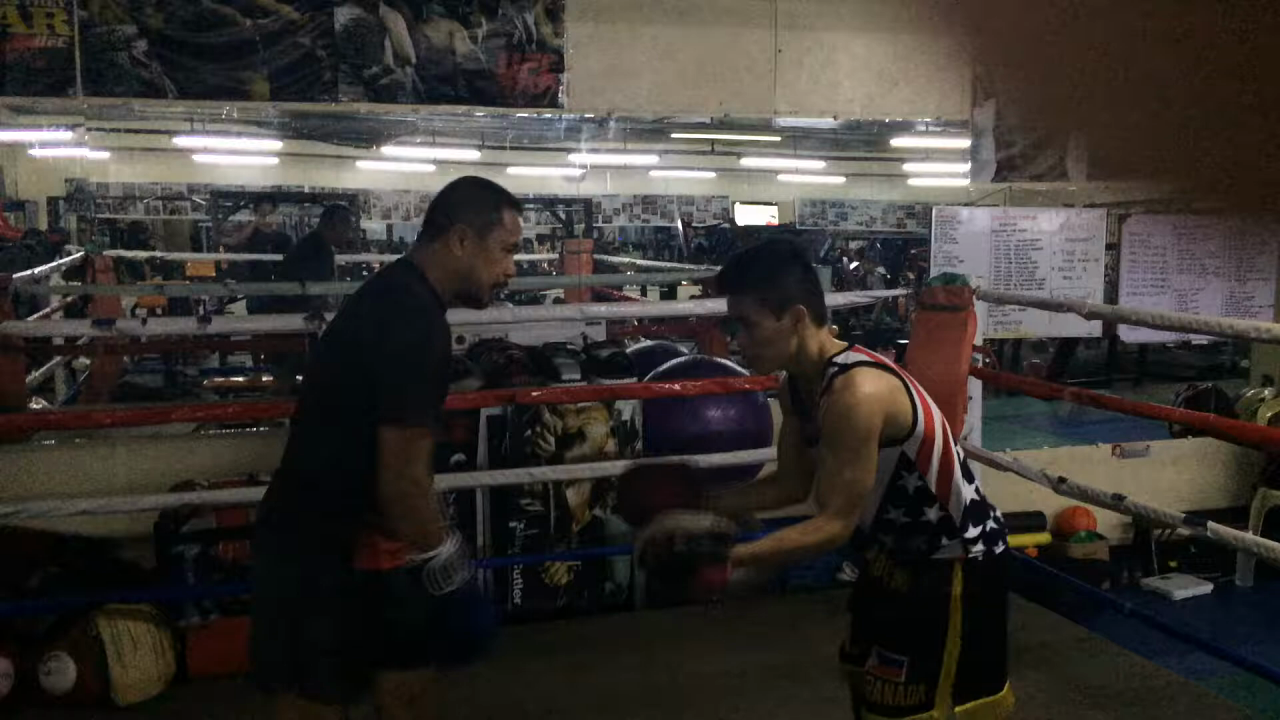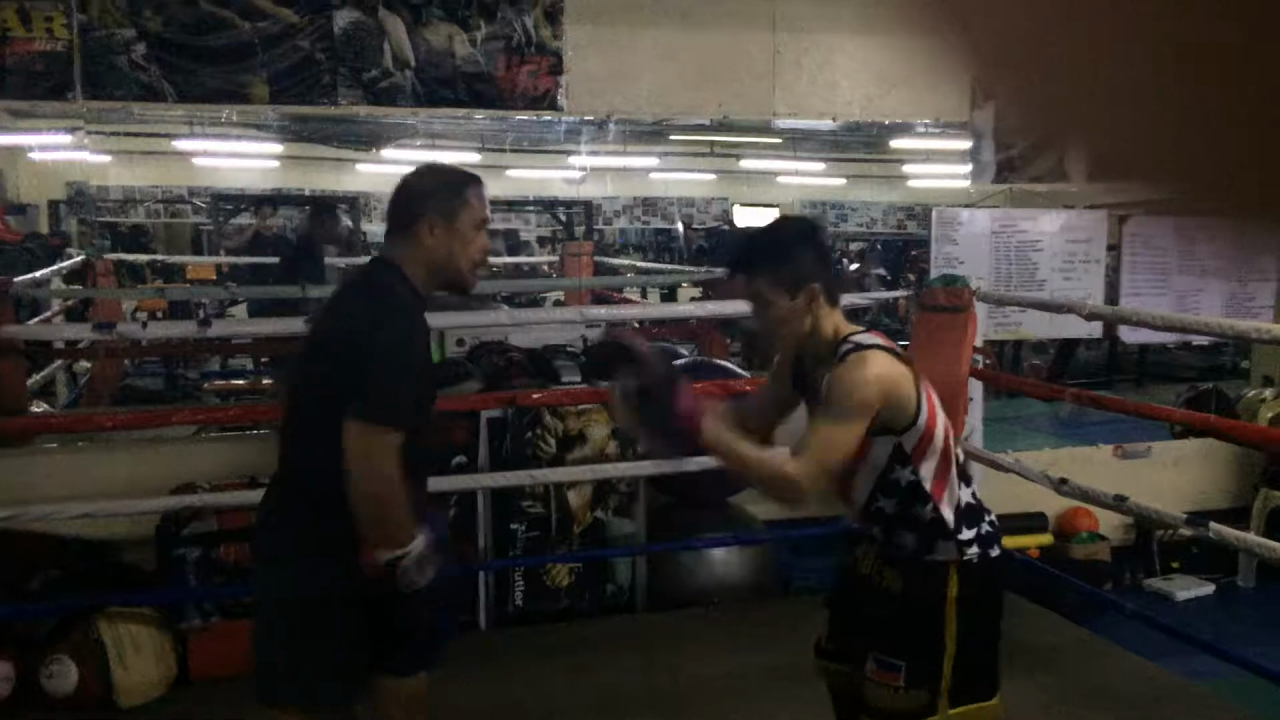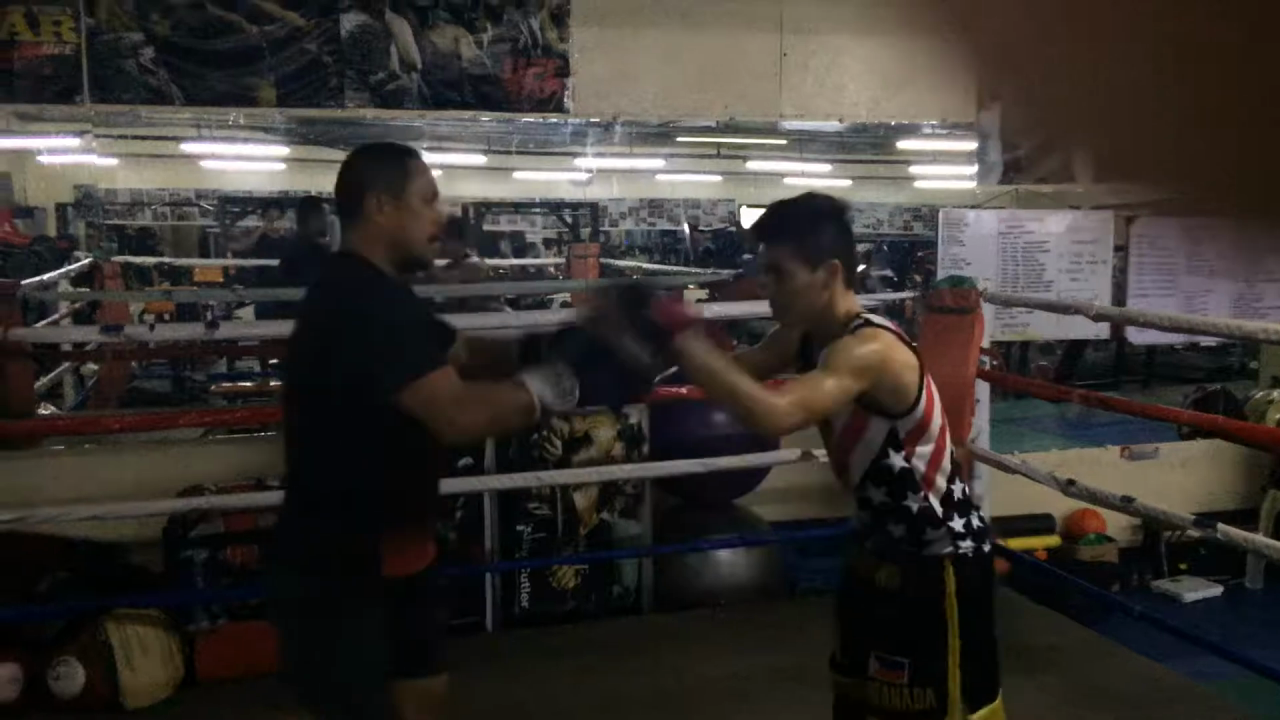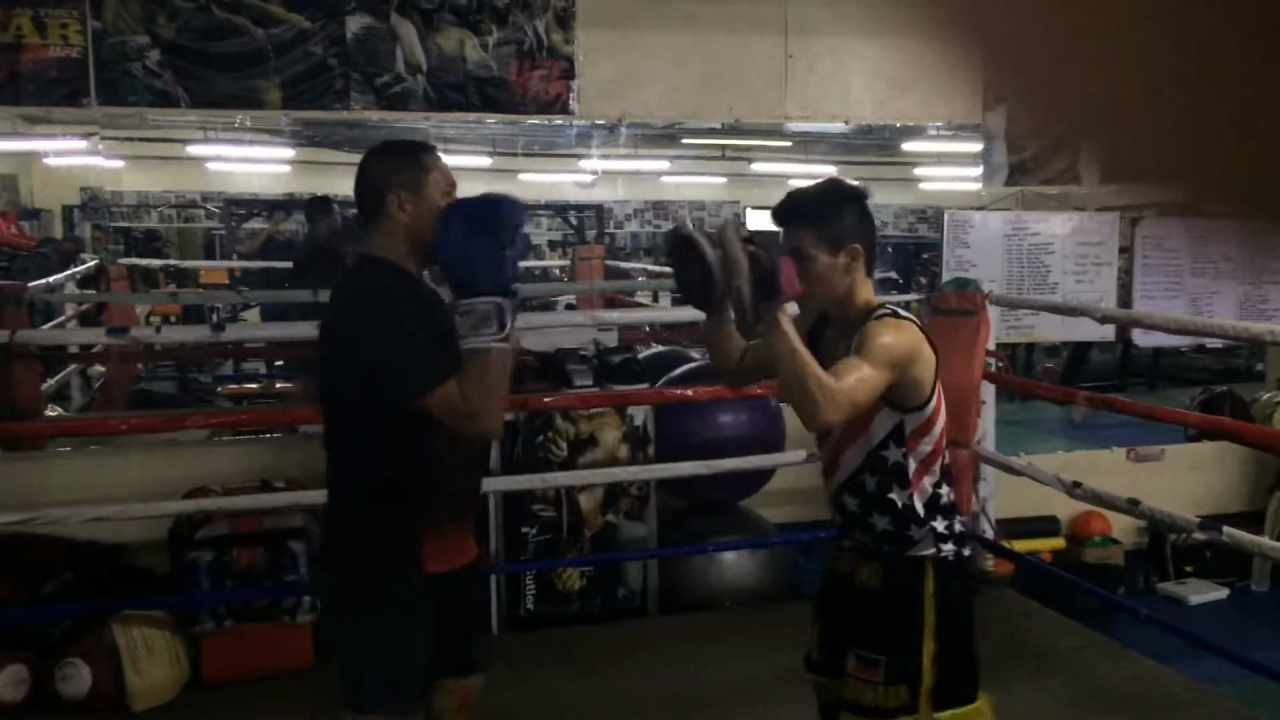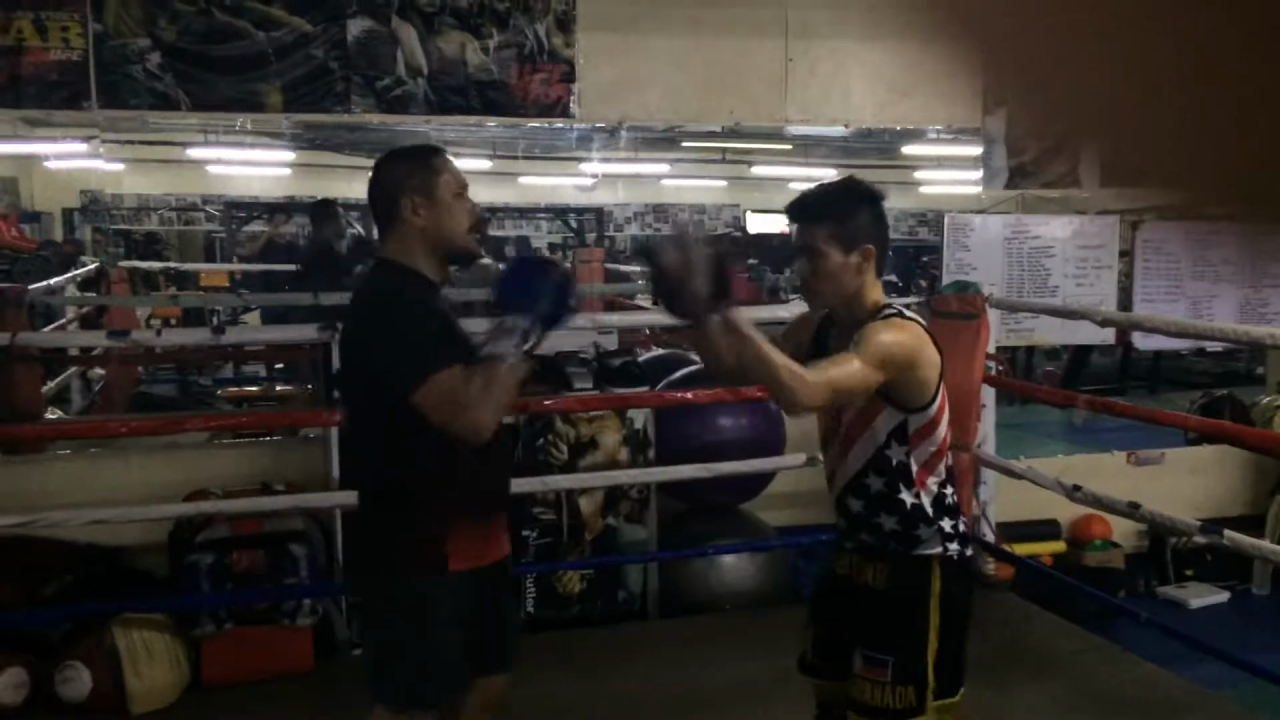
dt=0.2s
person 1, frame 1
left shoulder: (396, 297)
right shoulder: (413, 323)
right elbow: (403, 476)
right wrist: (455, 581)
left hip: (359, 541)
right hip: (320, 549)
person 1, frame 2
left shoulder: (379, 301)
right shoulder: (389, 317)
right elbow: (371, 474)
right wrist: (419, 573)
left hip: (359, 550)
right hip: (321, 554)
person 1, frame 3
left shoulder: (372, 292)
right shoulder: (359, 301)
left elbow: (452, 362)
right elbow: (457, 413)
right wrist: (562, 385)
left hip: (389, 548)
right hip: (340, 558)
person 1, frame 4
left shoulder: (401, 291)
right shoulder: (378, 303)
left elbow: (460, 391)
right elbow: (480, 417)
left hip: (438, 542)
right hip: (386, 551)
person 1, frame 5
left shoulder: (416, 295)
right shoulder: (393, 307)
left elbow: (470, 404)
right elbow: (473, 416)
left hip: (468, 541)
right hip: (407, 551)
person 2, frame 1
left shoulder: (857, 393)
right shoulder: (798, 383)
left elbow: (834, 524)
right elbow: (790, 483)
left wrist: (734, 558)
right wrist: (706, 508)
left hip: (955, 561)
right hip: (898, 550)
person 2, frame 2
left shoulder: (864, 373)
right shoulder: (800, 359)
left elbow: (798, 481)
right elbow: (752, 423)
left wrist: (700, 432)
right wrist: (666, 392)
left hip: (947, 562)
right hip: (889, 547)
right knee: (848, 675)
person 2, frame 3
left shoulder: (869, 349)
right shoulder: (809, 335)
left elbow: (772, 415)
right elbow: (722, 368)
left wrist: (680, 335)
right wrist: (677, 328)
left hip: (940, 558)
right hip: (883, 546)
person 2, frame 4
left shoulder: (892, 338)
right shoulder: (818, 325)
left elbow: (823, 409)
right elbow: (736, 366)
left wrist: (772, 309)
right wrist: (717, 300)
left hip: (918, 563)
right hip: (860, 550)
person 2, frame 5
left shoulder: (896, 340)
right shoulder: (820, 328)
left elbow: (802, 394)
right elbow: (743, 368)
left wrist: (721, 312)
right wrist: (701, 302)
left hip: (920, 563)
right hip: (861, 552)
